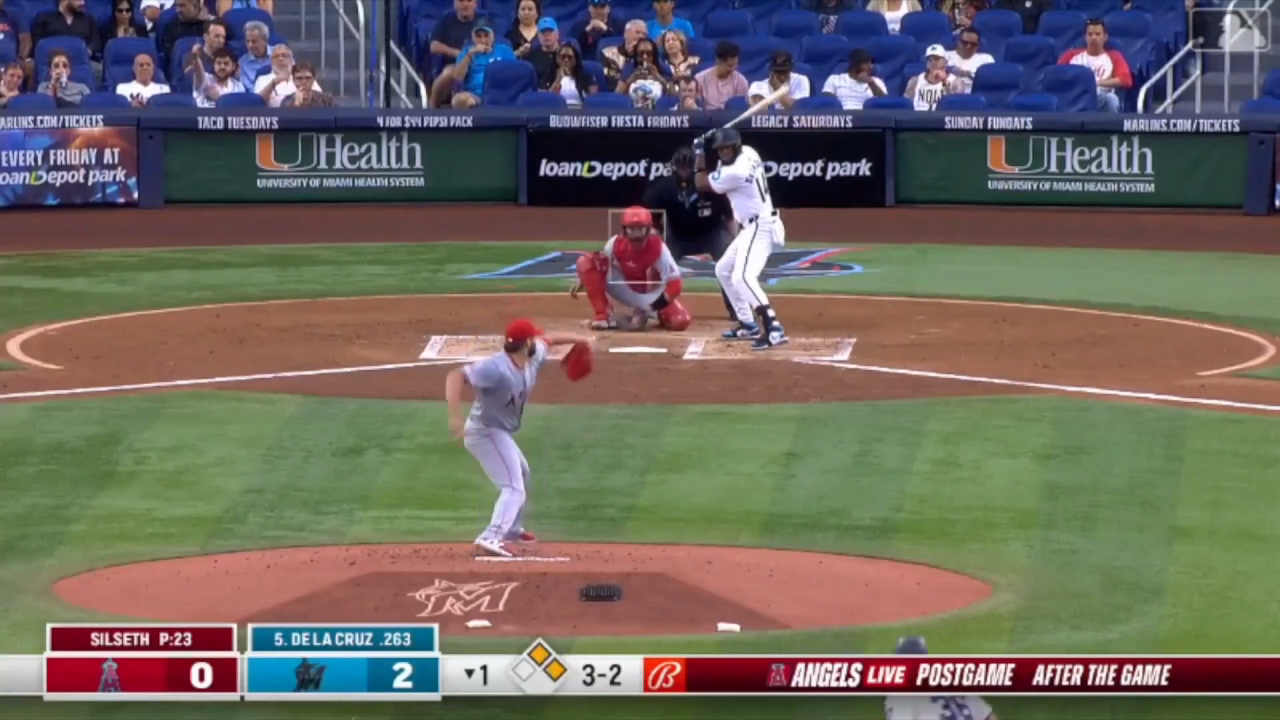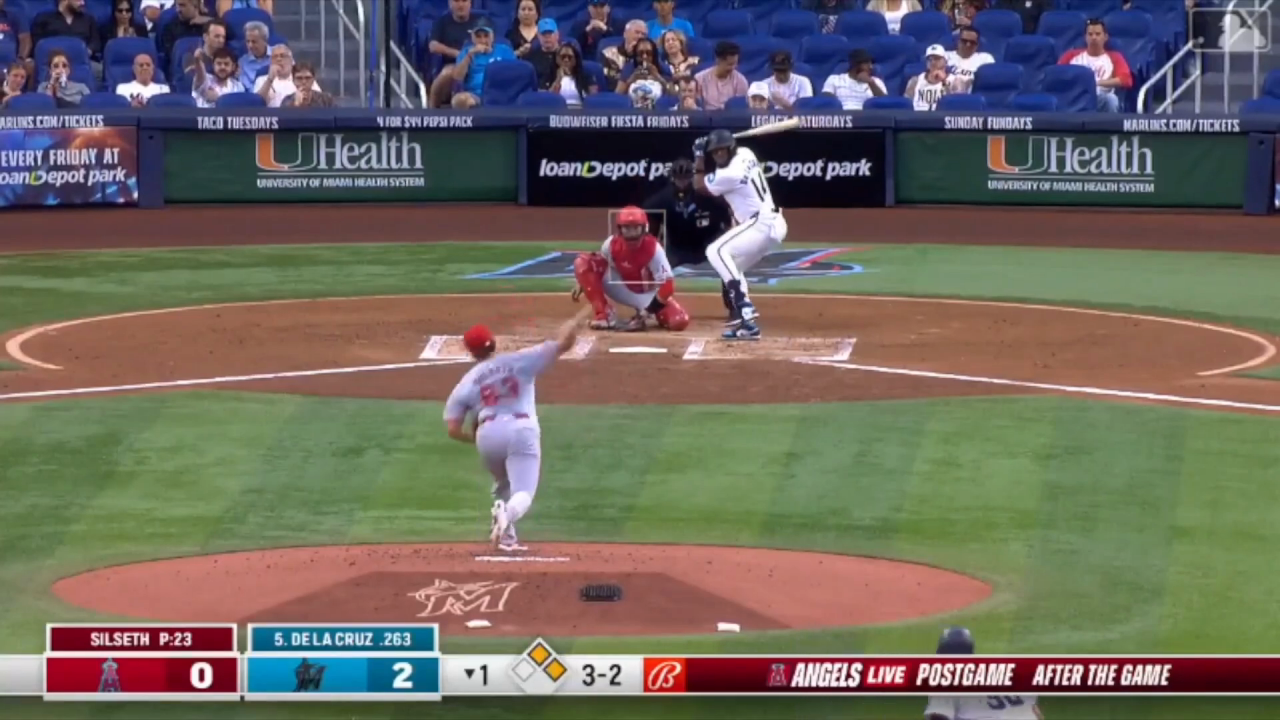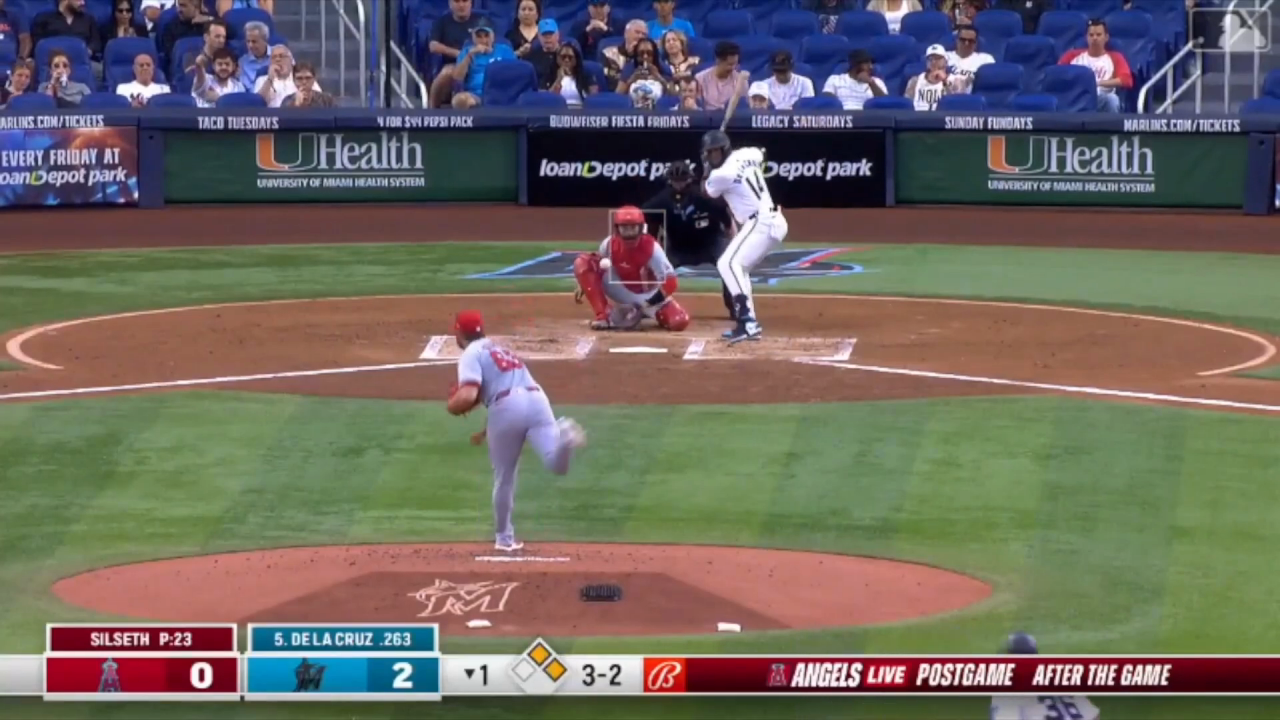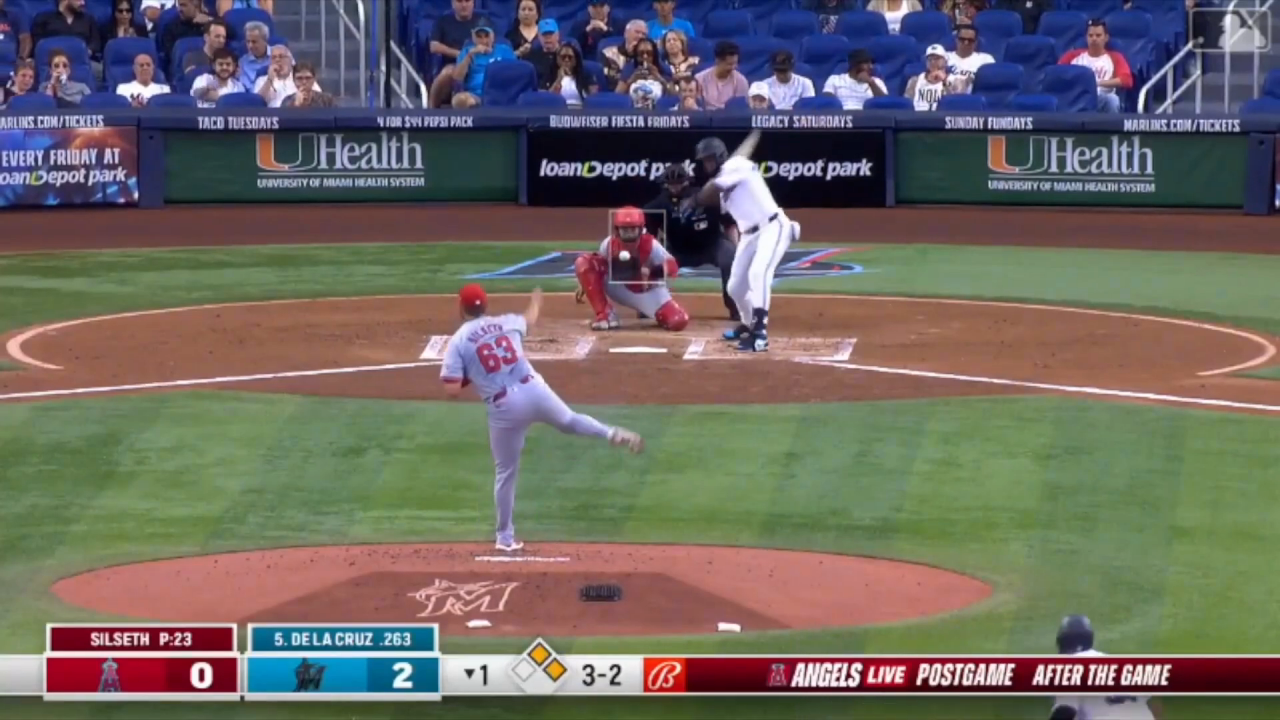
dt=0.2s
person 1, frame 1
left shoulder: (532, 359)
right shoulder: (496, 367)
left elbow: (547, 339)
right elbow: (455, 377)
left wrist: (578, 339)
right wrist: (454, 415)
left hip: (500, 431)
right hip: (486, 434)
left knee: (521, 475)
right knee: (514, 489)
left ankle: (511, 529)
right ankle: (491, 537)
person 1, frame 2
left shoulder: (465, 385)
right shoulder: (519, 360)
left elbow: (452, 429)
right elbow: (561, 345)
left wrist: (475, 437)
right wrist: (577, 320)
left hip: (488, 436)
right hip: (522, 432)
left knee: (504, 486)
right knee: (522, 495)
left ankle: (505, 533)
right ankle: (506, 515)
person 1, frame 3
left shoulder: (470, 356)
right shoulder: (503, 347)
left elbow: (468, 396)
left wrist: (453, 405)
right wrist: (488, 429)
left hip: (504, 412)
right hip: (535, 401)
left knee: (505, 479)
right knee: (557, 464)
left ankle: (504, 538)
right ankle: (565, 435)
person 1, frame 4
left shoulder: (458, 342)
right shoulder: (505, 323)
left elbow: (452, 391)
right elbow: (530, 319)
left wrist: (467, 380)
right wrist: (536, 300)
left hip: (505, 409)
right hip: (535, 391)
left knee: (506, 474)
right knee: (569, 421)
left ankle: (505, 537)
right ankle: (613, 434)
person 2, frame 1
left shoulder: (735, 172)
right shoulder: (748, 153)
left elbow: (701, 184)
left wrist: (699, 153)
right wrist: (711, 142)
left hip: (761, 228)
right hip: (755, 227)
left knee: (742, 277)
right knee: (724, 270)
left ankle: (774, 328)
right ankle: (748, 325)
person 2, frame 2
left shoulder: (729, 174)
right shoulder: (745, 154)
left elbow: (699, 185)
left wrist: (698, 155)
left hip: (762, 223)
right hip: (767, 223)
left knee: (716, 251)
right knee: (734, 267)
left ankle: (743, 305)
right ankle: (748, 325)
person 2, frame 3
left shoulder: (722, 174)
right shoulder: (747, 154)
left elbow: (706, 191)
right elbow: (760, 153)
left wrist: (707, 165)
left hip: (762, 223)
right hip: (771, 222)
left knee: (728, 264)
right knee: (737, 269)
left ankle: (747, 320)
right ankle: (747, 323)
person 2, frame 4
left shoulder: (735, 166)
right shoulder: (725, 177)
left elbow: (706, 195)
left wrist: (696, 198)
left hip: (773, 228)
right hip: (751, 235)
left knee: (758, 275)
right knee: (735, 286)
left ankle: (759, 334)
right ankle: (749, 325)
